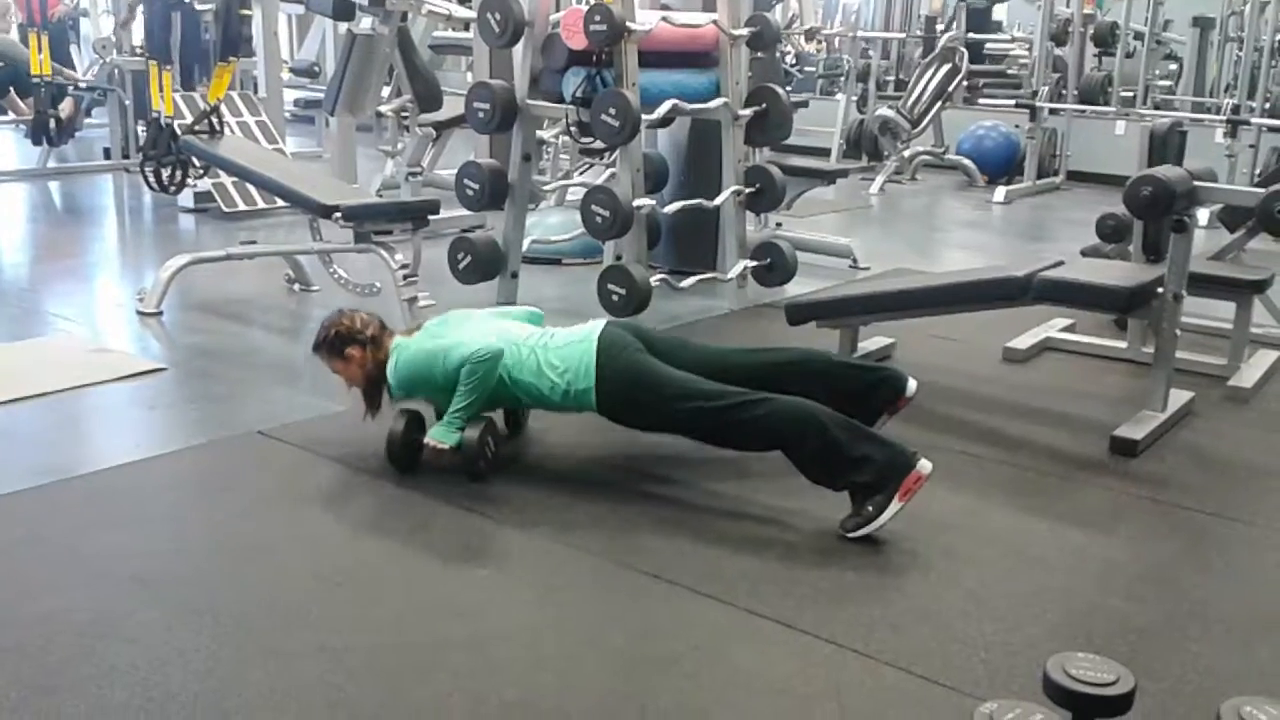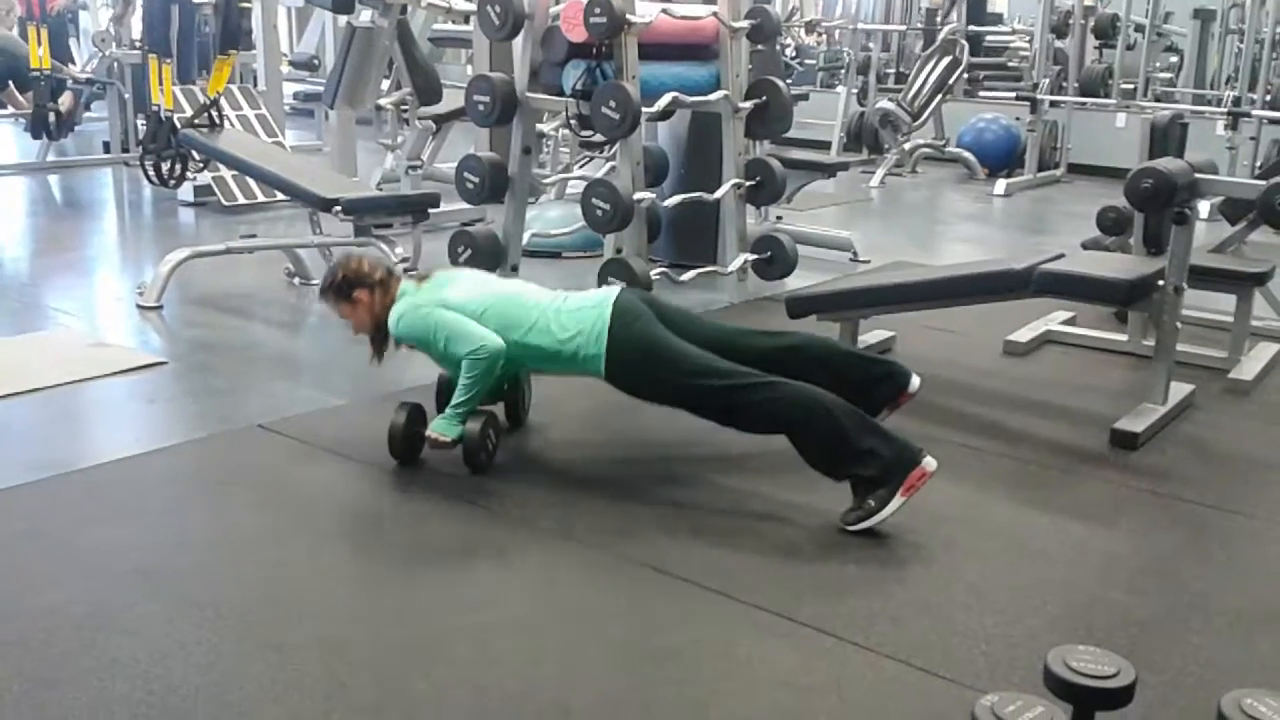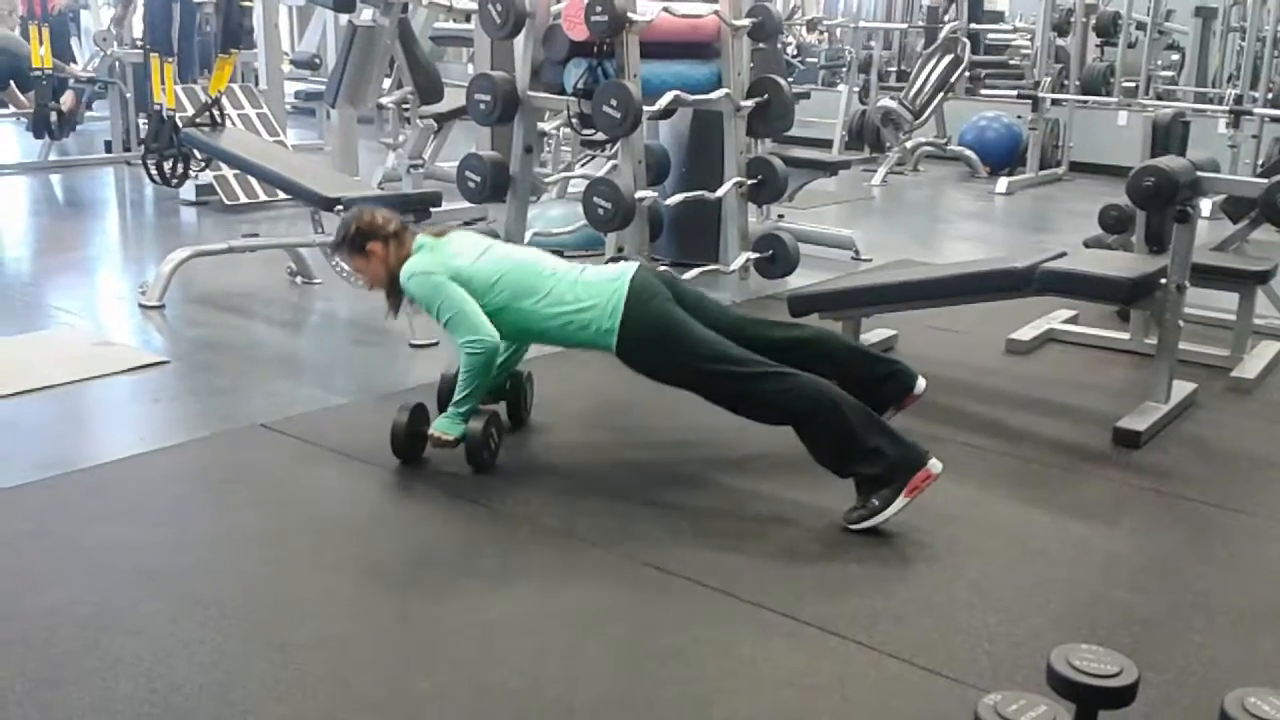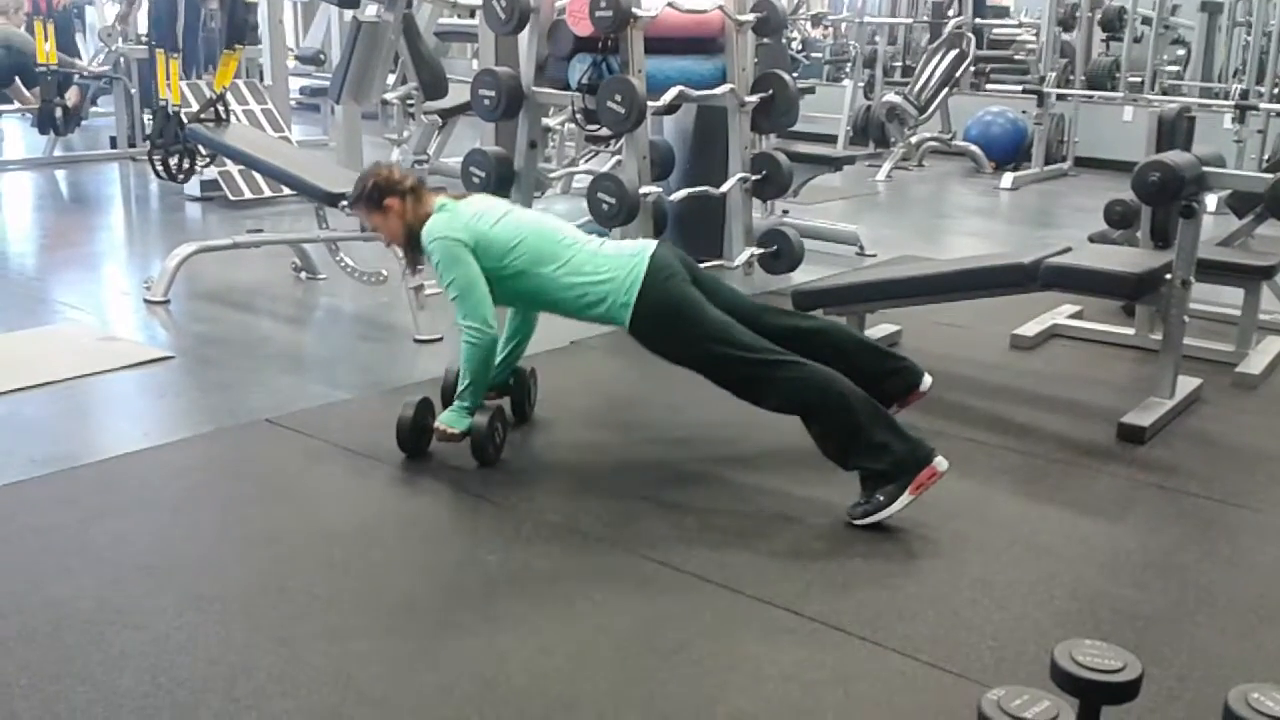
dt=0.2s
person 1, frame 1
left shoulder: (403, 363)
right shoulder: (434, 326)
left elbow: (486, 354)
left wrist: (451, 425)
right wrist: (490, 399)
left hip: (603, 376)
right hip: (605, 337)
left knee: (739, 411)
right knee: (747, 368)
left ankle: (884, 470)
right ankle: (880, 387)
person 1, frame 2
left shoulder: (408, 314)
right shoulder: (440, 278)
left elbow: (488, 349)
left wrist: (454, 418)
right wrist: (486, 388)
left hip: (611, 343)
right hip: (618, 305)
left knee: (750, 391)
right knee: (753, 349)
left ankle: (890, 465)
right ankle: (885, 382)
person 1, frame 3
left shoulder: (420, 272)
right shoulder: (452, 240)
left elbow: (481, 344)
left wrist: (457, 417)
right wrist: (493, 383)
left hip: (625, 321)
right hip: (633, 282)
left knee: (760, 382)
right knee: (765, 338)
left ankle: (895, 467)
right ankle: (891, 383)
person 1, frame 4
left shoulder: (442, 234)
right shoulder: (472, 206)
left elbow: (479, 329)
right elbow: (526, 295)
left wrist: (463, 409)
right wrist: (499, 377)
left hip: (641, 298)
right hip: (652, 261)
left knee: (770, 370)
right knee: (776, 327)
left ankle: (901, 465)
right ankle: (897, 380)
